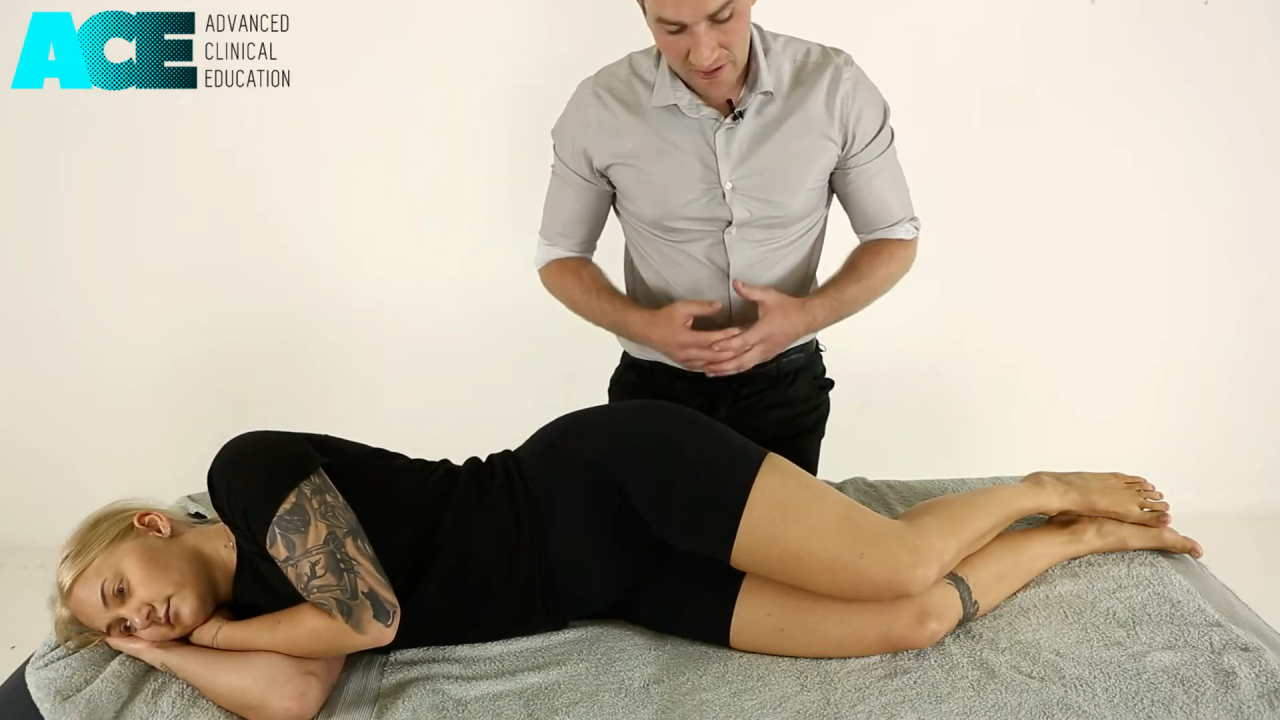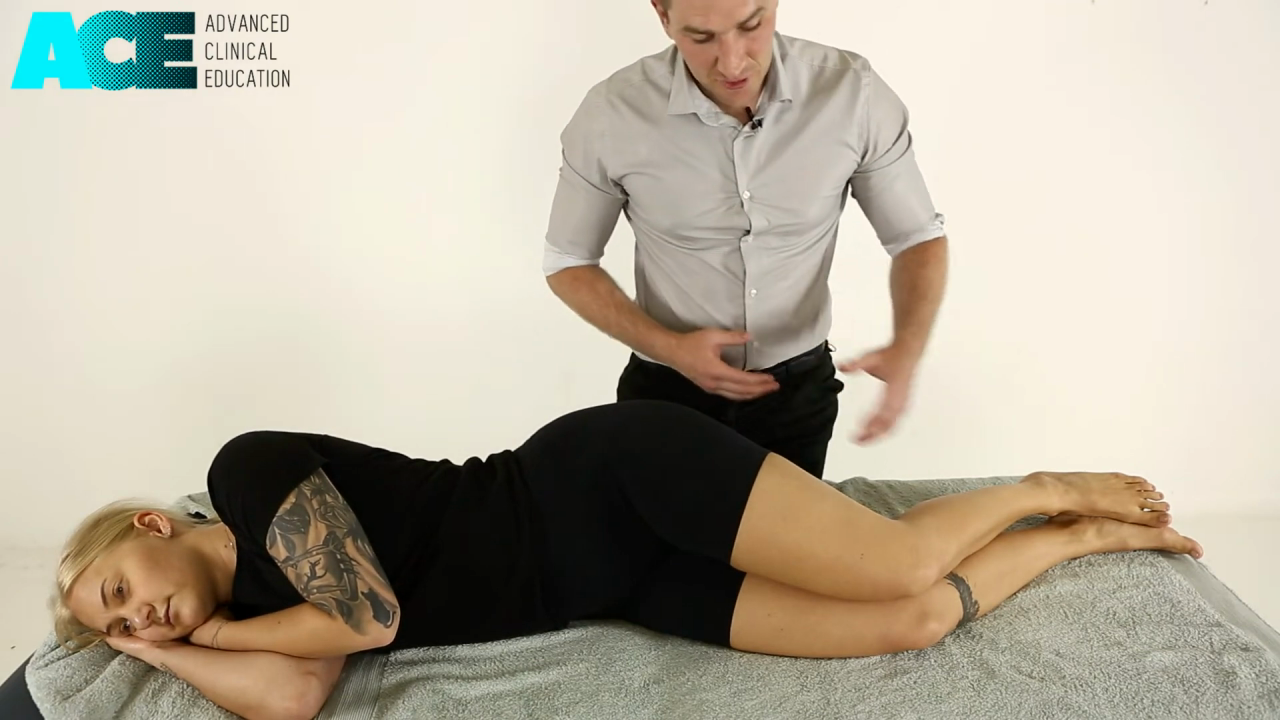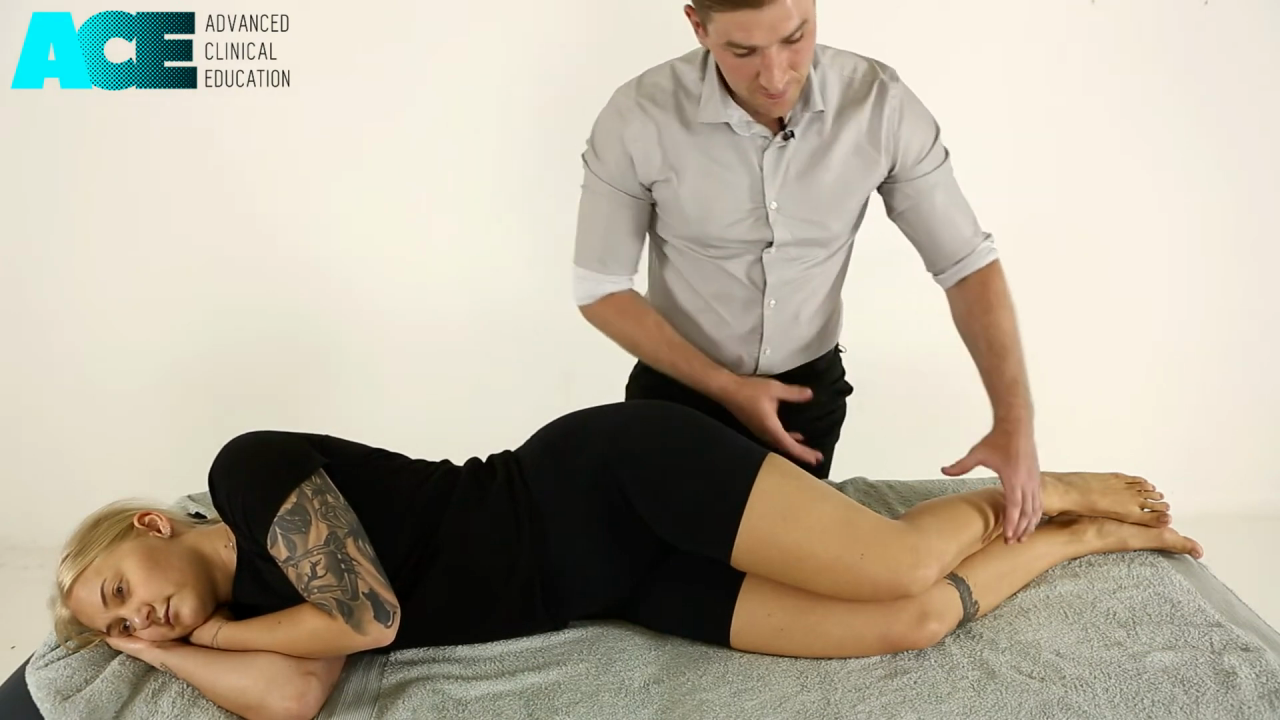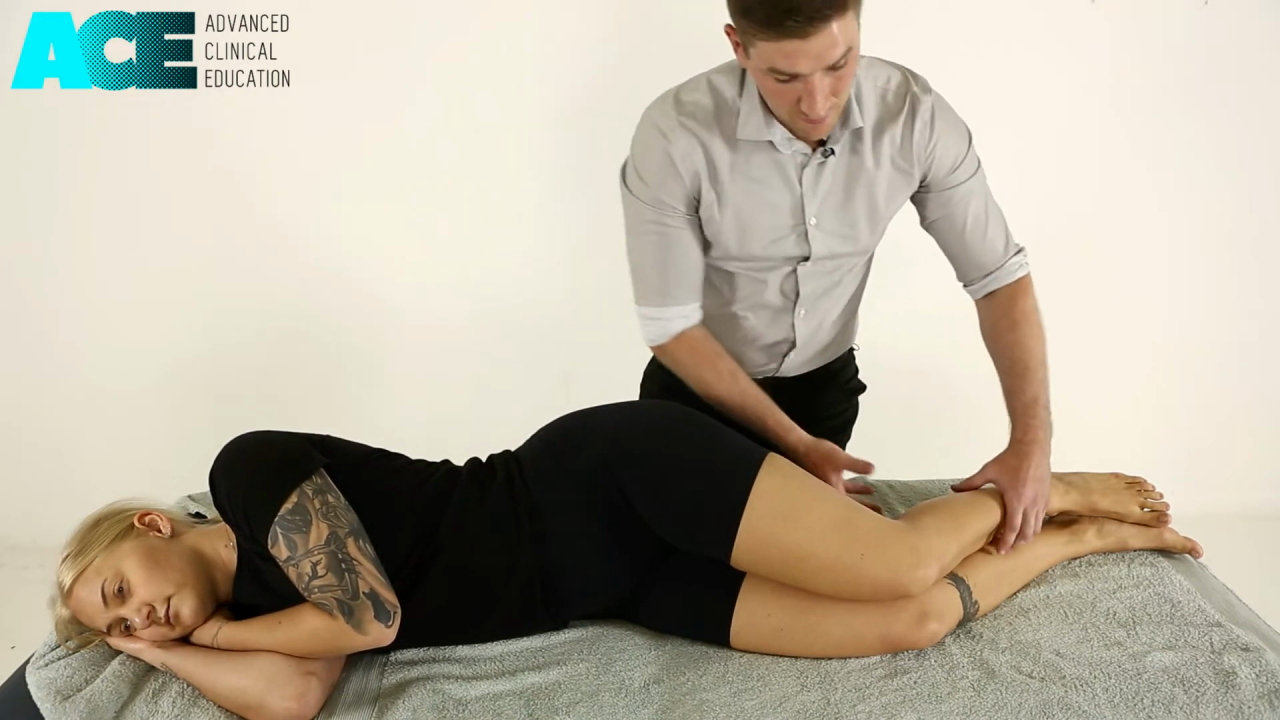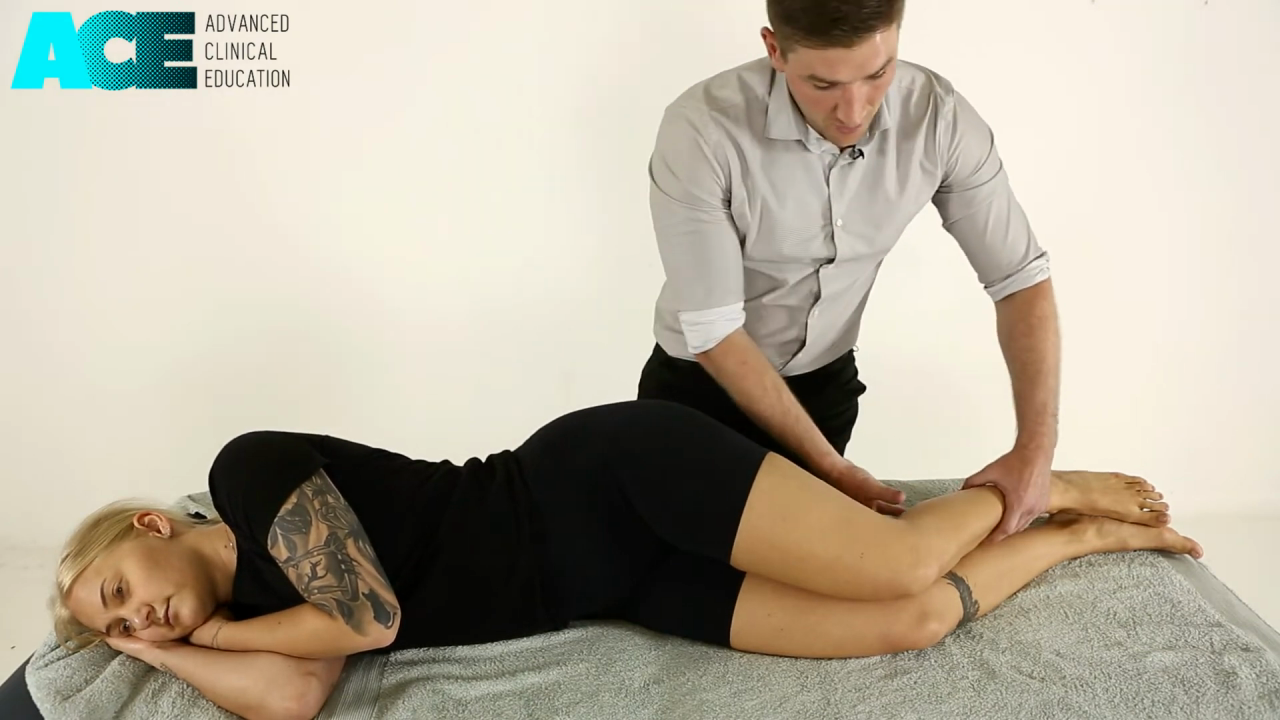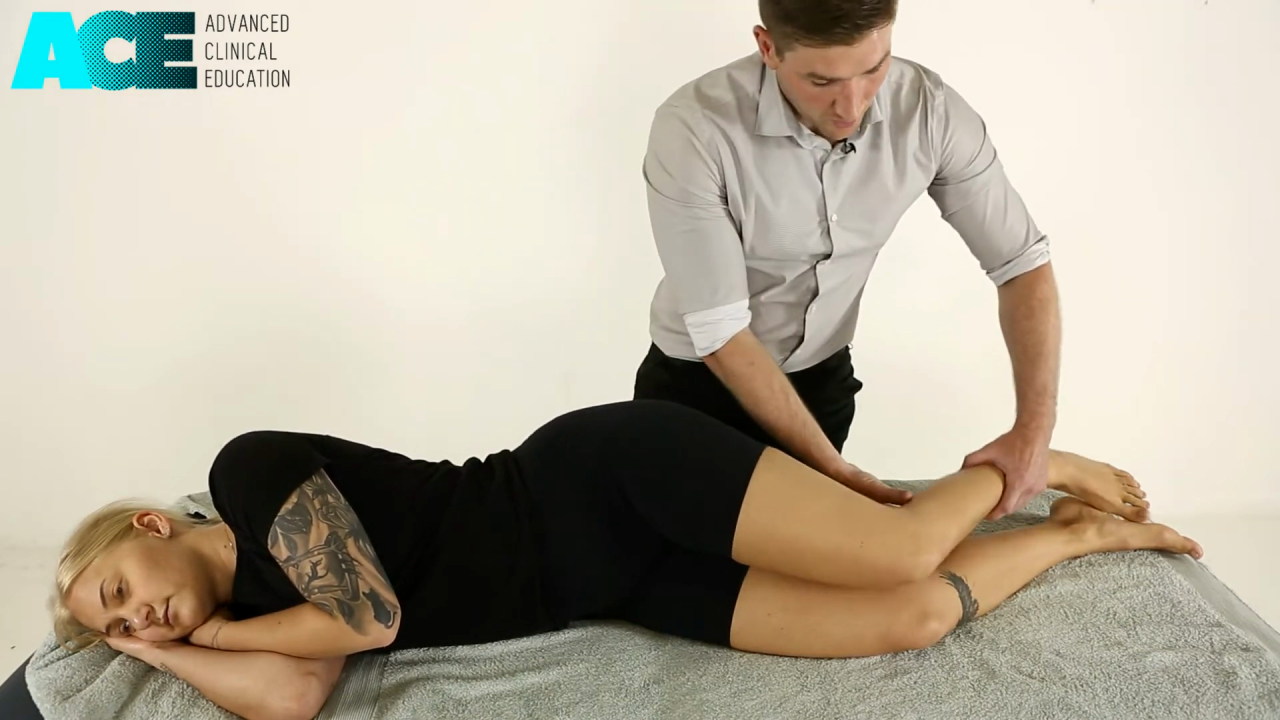
dt=0.3s
person 1, frame 1
left shoulder: (249, 471)
right shoulder: (264, 605)
left elbow: (372, 614)
left wrist: (213, 625)
left hip: (612, 475)
right hip: (623, 584)
left knee: (900, 571)
right knee: (912, 621)
left ankle: (1051, 489)
right ankle: (1086, 536)
person 1, frame 2
left shoulder: (247, 472)
right shoulder: (260, 602)
left elbow: (372, 616)
left wrist: (224, 620)
left hip: (611, 478)
right hip: (622, 588)
left knee: (898, 570)
right knee: (911, 622)
left ankle: (1048, 491)
right ankle: (1084, 539)
person 1, frame 3
left shoulder: (251, 470)
right shoulder: (262, 604)
left elbow: (374, 614)
left wrist: (210, 625)
left hip: (611, 473)
right hip: (624, 585)
left knee: (901, 572)
right knee: (912, 622)
left ankle: (1042, 490)
right ankle: (1082, 537)
person 1, frame 4
left shoulder: (250, 470)
right shoulder: (263, 605)
left elbow: (373, 615)
left wrist: (217, 627)
left hip: (610, 477)
right hip: (621, 589)
left knee: (900, 569)
right knee: (913, 621)
left ankle: (1043, 489)
right ankle: (1077, 538)
person 1, frame 5
left shoulder: (249, 471)
right shoulder: (262, 605)
left elbow: (373, 616)
left wrist: (211, 621)
left hip: (609, 475)
right hip: (618, 587)
left knee: (900, 571)
right knee: (914, 620)
left ankle: (1041, 483)
right ankle: (1074, 536)
person 1, frame 6
left shoulder: (250, 471)
right shoulder: (260, 604)
left elbow: (372, 615)
left wrist: (214, 624)
left hip: (606, 478)
right hip: (616, 585)
left knee: (902, 550)
right knee: (913, 616)
left ankle: (1031, 460)
right ankle: (1077, 532)
person 2, frame 1
left shoulder: (835, 88)
right shoulder: (599, 107)
left elbow: (895, 237)
right elbow: (559, 258)
left wrist: (808, 315)
right wrist: (642, 325)
left hip: (786, 384)
right hip: (657, 387)
person 2, frame 2
left shoulder: (852, 93)
right shoulder: (610, 115)
left elbow: (918, 236)
right elbow: (567, 263)
left wrist: (907, 351)
right wrist: (669, 349)
left hip: (798, 389)
right hip: (667, 391)
person 2, frame 3
left shoulder: (881, 105)
right shoulder: (637, 119)
left elbow: (968, 263)
right elbow: (600, 290)
left wrist: (1014, 422)
right wrist: (726, 389)
left hip: (809, 388)
right hip: (680, 392)
person 2, frame 4
left shoulder: (917, 114)
right shoulder: (674, 133)
left elbow: (1000, 276)
right elbow: (669, 326)
left wrist: (1031, 442)
right wrist: (796, 445)
left hip: (824, 385)
right hip: (696, 391)
person 2, frame 5
left shoulder: (939, 117)
right shoulder: (701, 129)
left elbow: (1022, 279)
right elbow: (712, 331)
left wrist: (1036, 447)
right wrist: (829, 470)
left hip: (824, 384)
right hip: (700, 386)
person 2, frame 6
left shoulder: (930, 110)
right shoulder: (692, 131)
left elbow: (1024, 263)
right elbow: (718, 333)
left wrist: (1034, 429)
right wrist: (837, 476)
left hip: (822, 381)
right hip: (696, 386)
